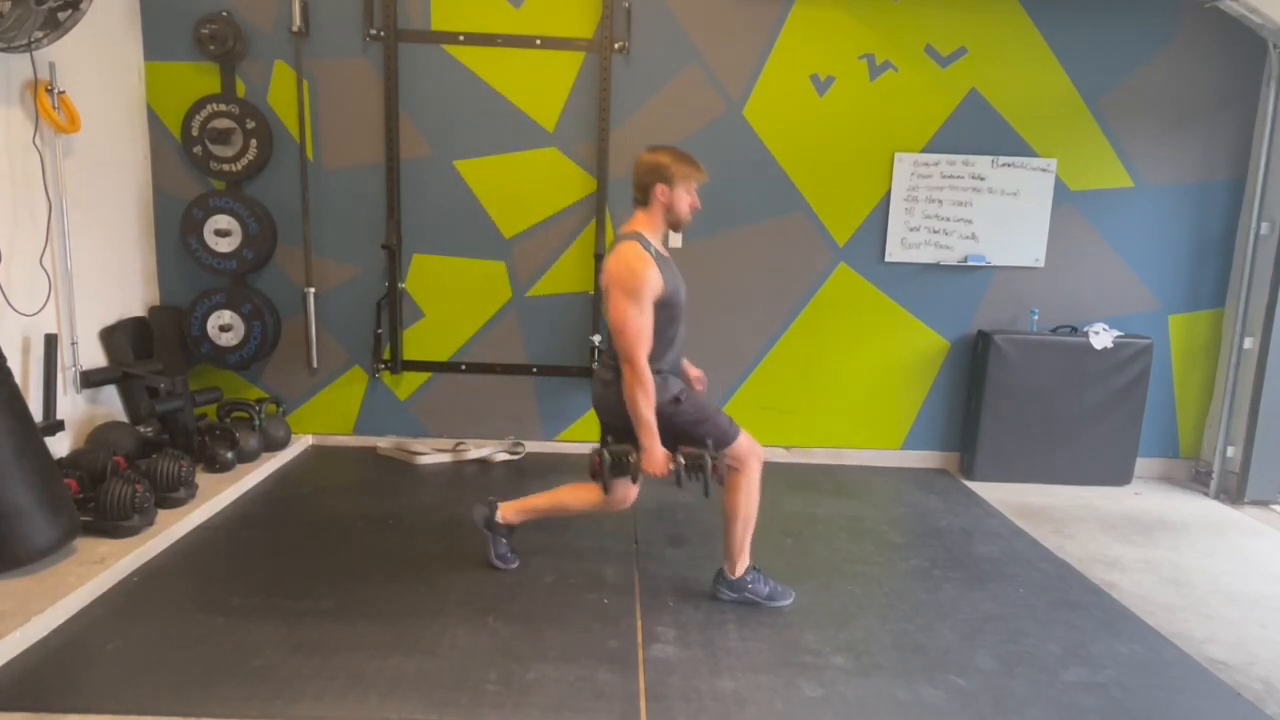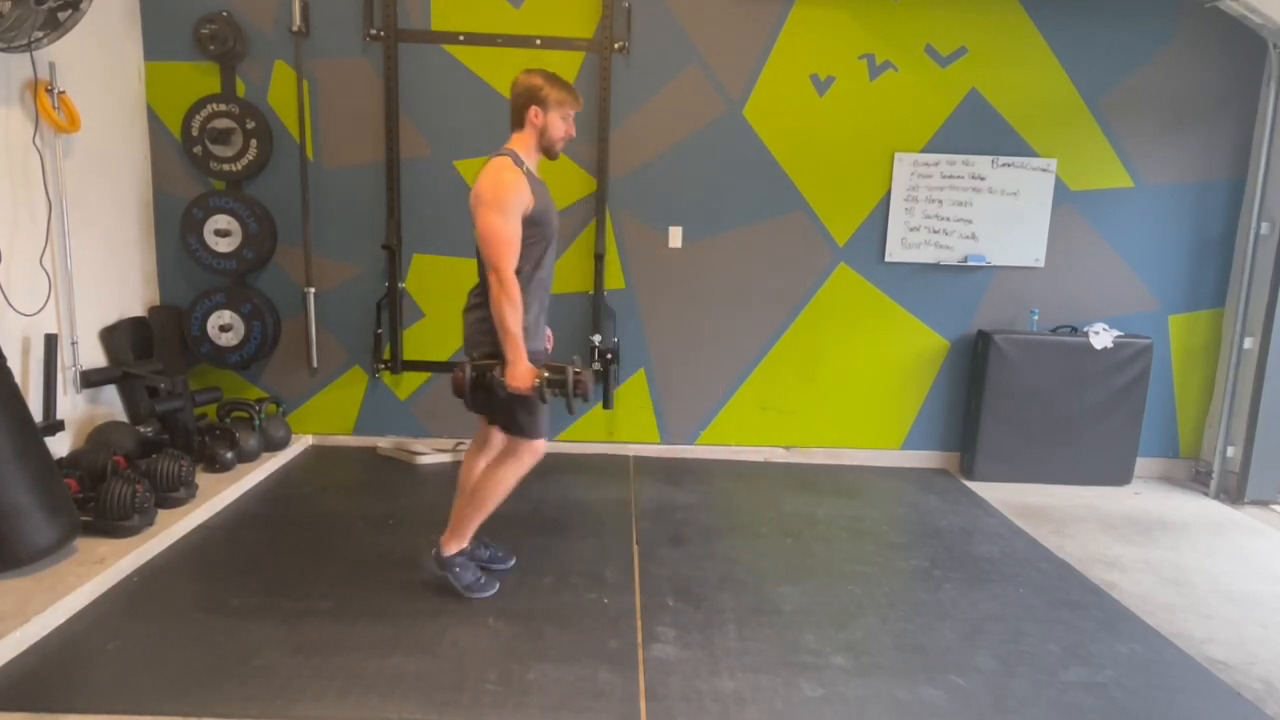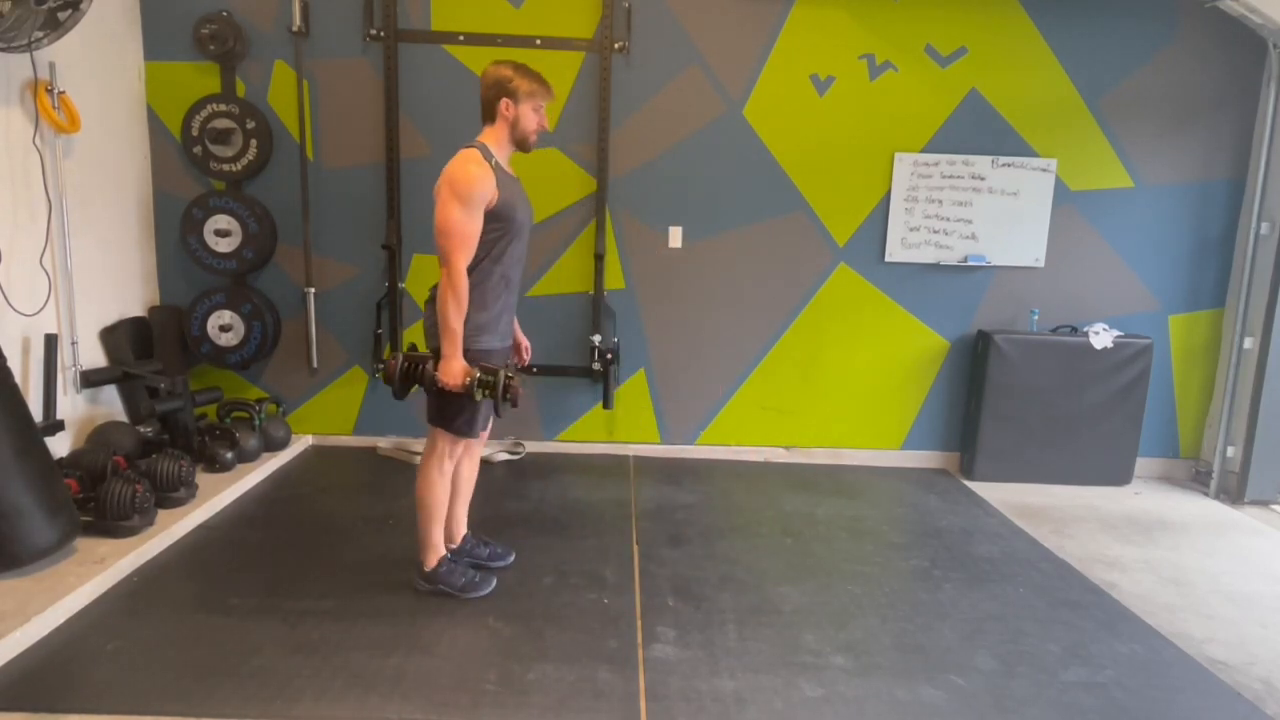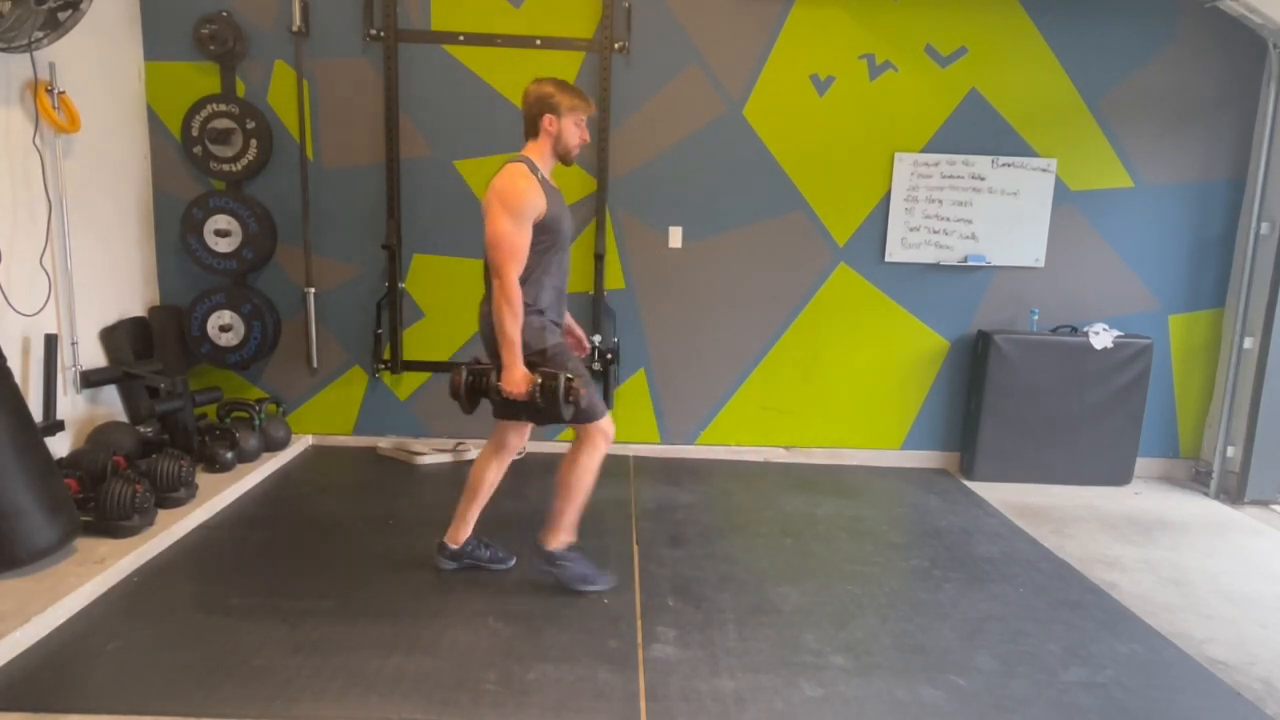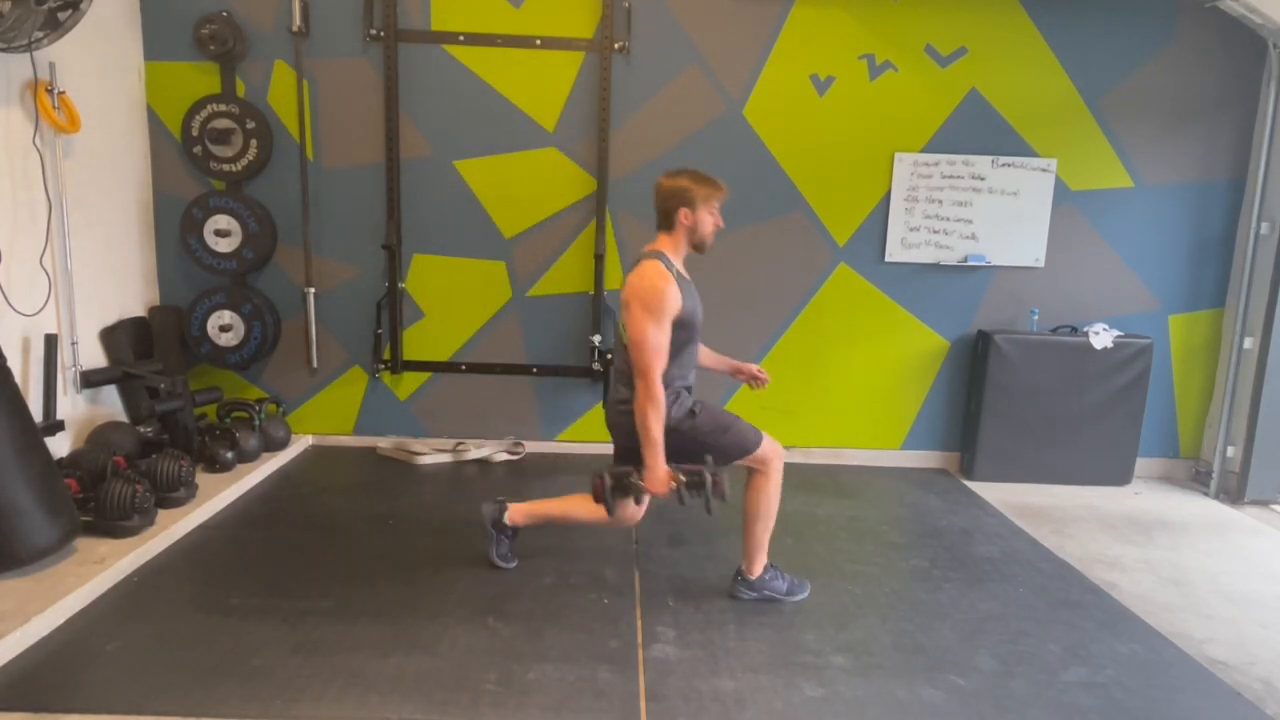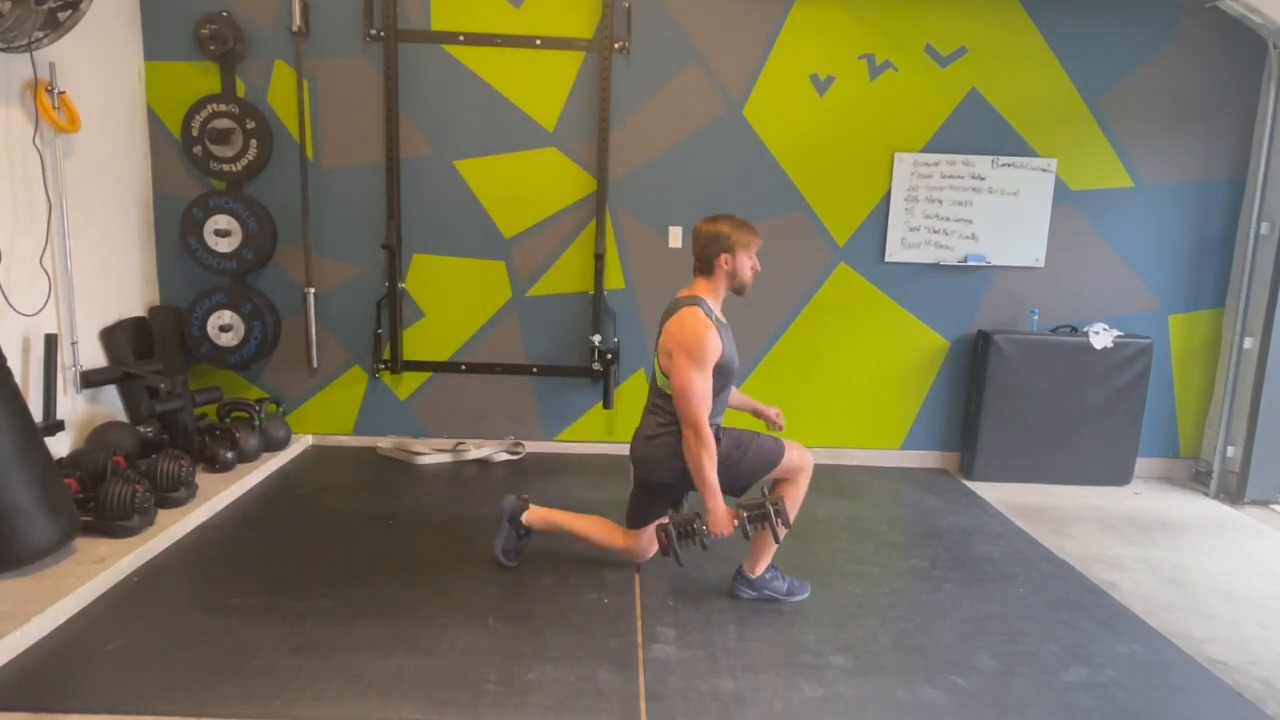
dt=0.5s
person 1, frame 1
left shoulder: (646, 244)
right shoulder: (634, 262)
right elbow: (634, 363)
left wrist: (681, 364)
right wrist: (650, 442)
left hip: (653, 383)
right hip: (647, 393)
left knee: (617, 496)
right knee: (747, 457)
left ankle: (501, 516)
right ankle: (737, 576)
person 1, frame 2
left shoulder: (524, 174)
right shoulder: (504, 178)
right elbow: (501, 276)
left wrist: (537, 328)
right wrist: (516, 357)
left hip: (517, 330)
right hip: (504, 335)
left knee: (494, 439)
right knee: (526, 447)
left ankle: (456, 542)
right ankle: (455, 550)
person 1, frame 3
left shoulder: (500, 172)
right shoulder: (470, 171)
right elbow: (455, 269)
left wrist: (512, 328)
right wrist: (452, 352)
left hip: (489, 334)
right hip: (467, 338)
left knee: (474, 438)
right knee: (447, 446)
left ankle: (458, 540)
right ankle: (434, 563)
person 1, frame 4
left shoulder: (539, 182)
right shoulder: (518, 184)
right elbow: (506, 281)
left wrist: (566, 321)
right wrist: (513, 362)
left hip: (536, 330)
right hip: (525, 336)
left knee: (508, 441)
right knee: (599, 429)
left ankle: (457, 542)
right ankle: (557, 544)
person 1, frame 5
left shoulder: (671, 269)
right shoulder: (655, 282)
right elbow: (648, 381)
left wrist: (733, 365)
right wrist: (654, 462)
left hip: (651, 409)
right hip: (658, 412)
left knee: (625, 511)
right knee: (768, 459)
left ankle: (507, 516)
right ankle: (754, 574)
person 1, frame 6
left shoulder: (696, 308)
right shoulder: (696, 329)
right elbow: (695, 428)
left wrist: (755, 407)
right wrist: (714, 504)
left hip: (661, 446)
right hip: (677, 450)
left knee: (637, 547)
right knee: (799, 463)
left ankle: (524, 517)
right ankle: (756, 574)
